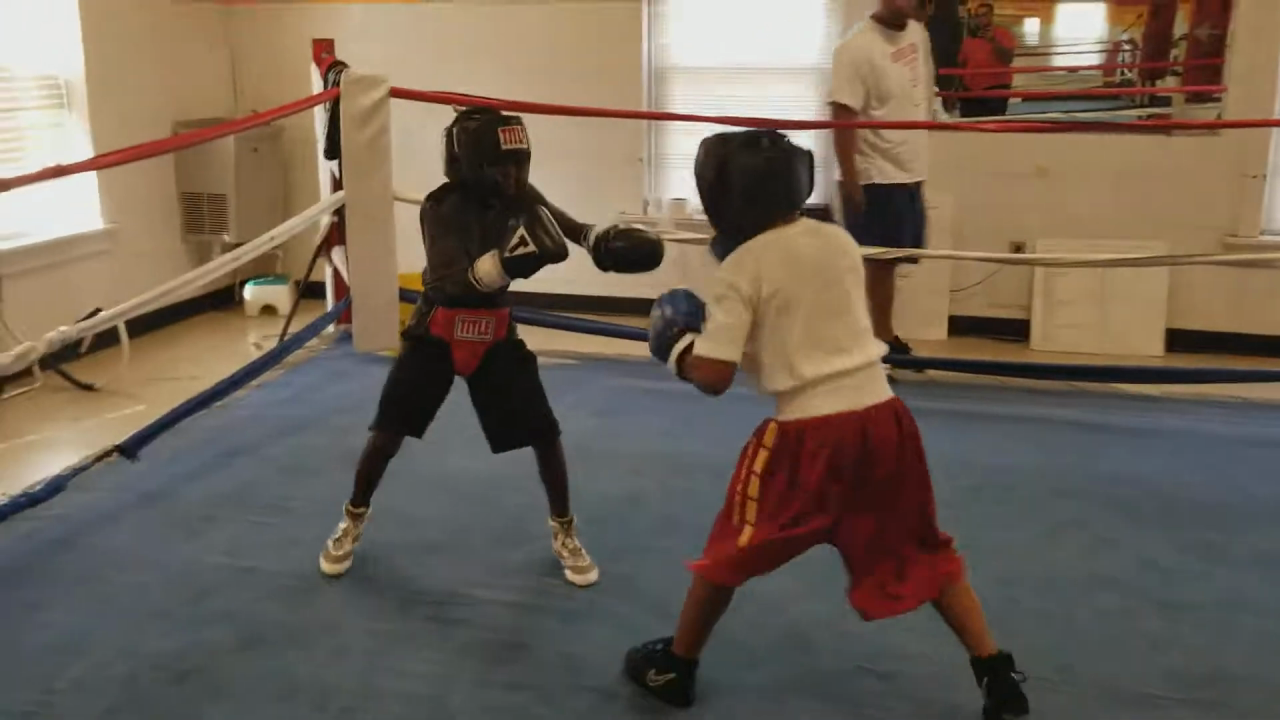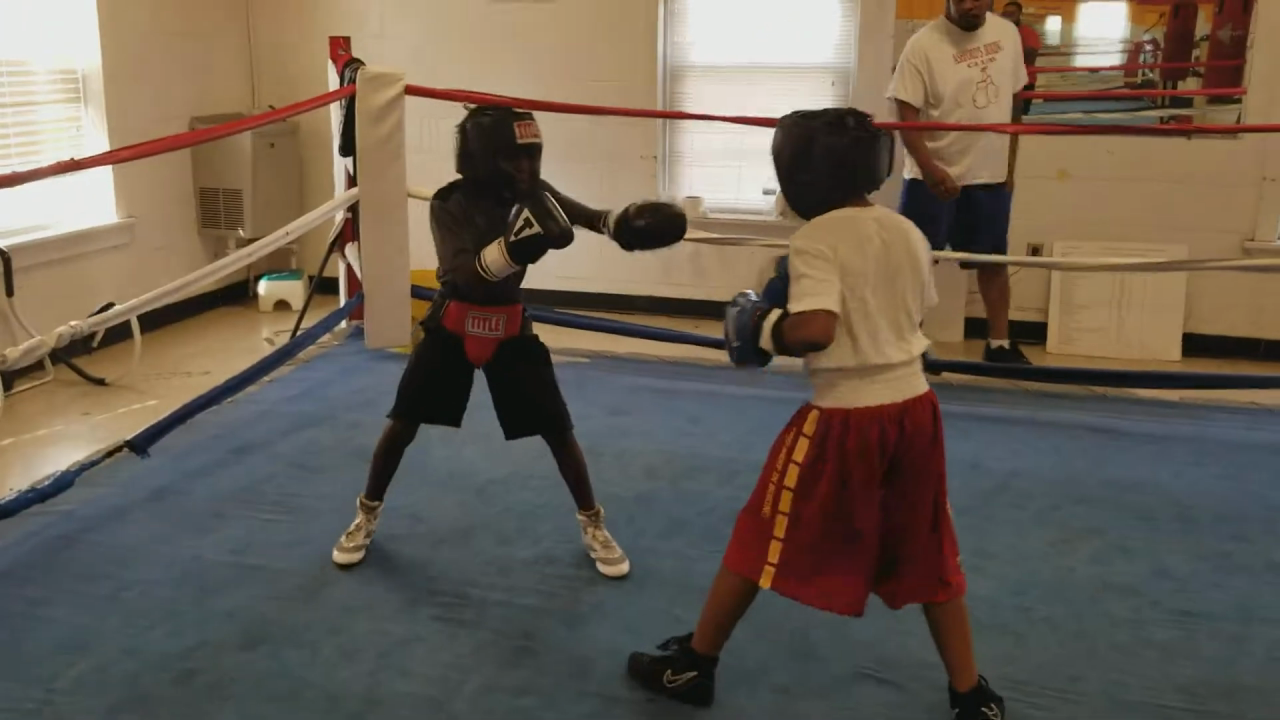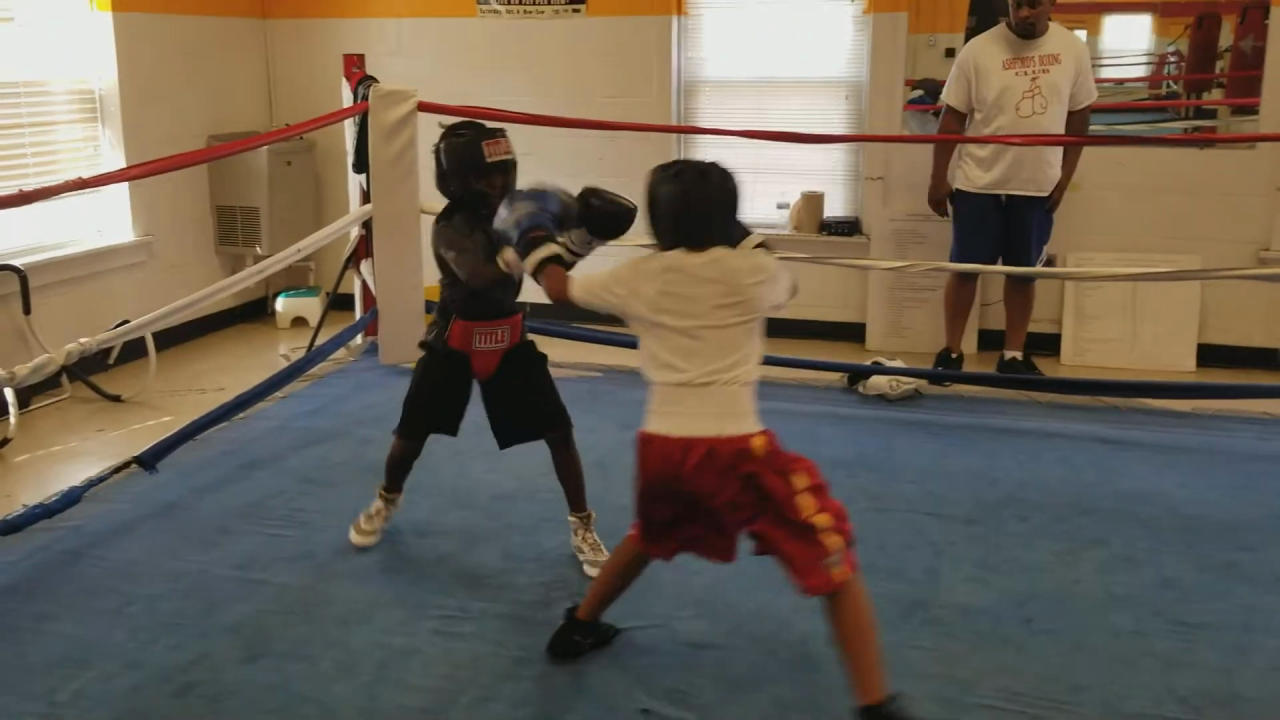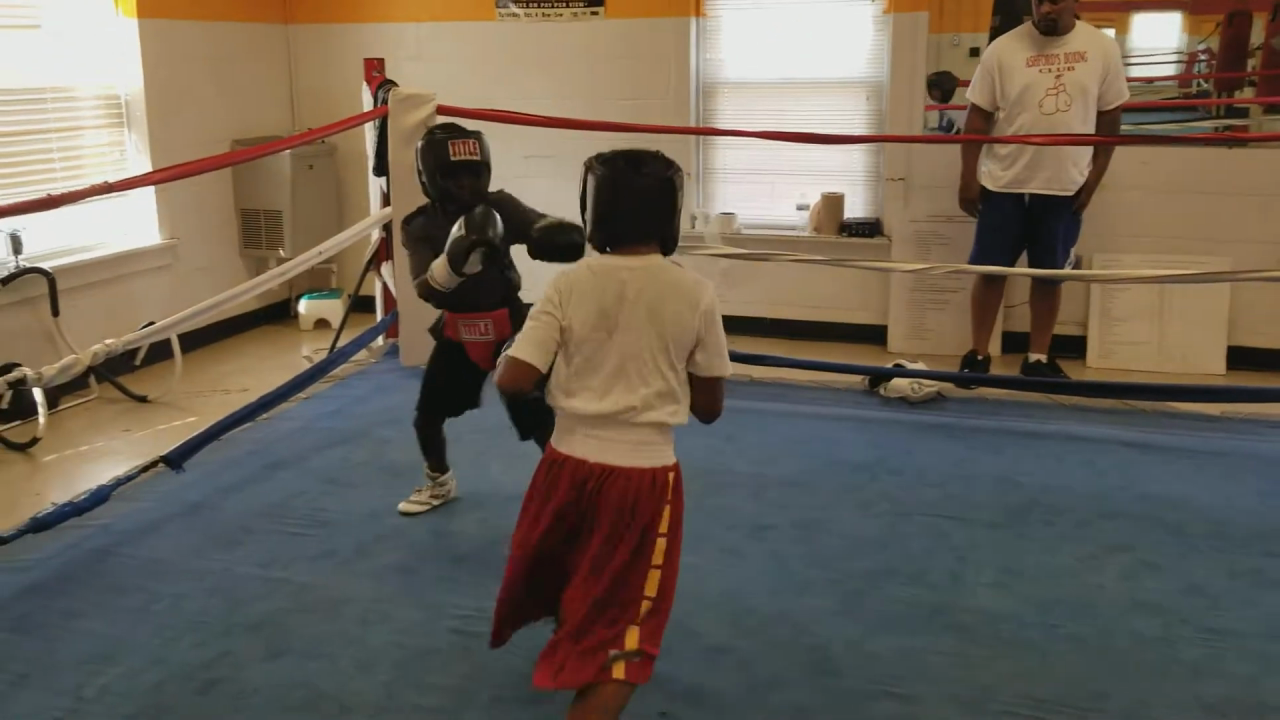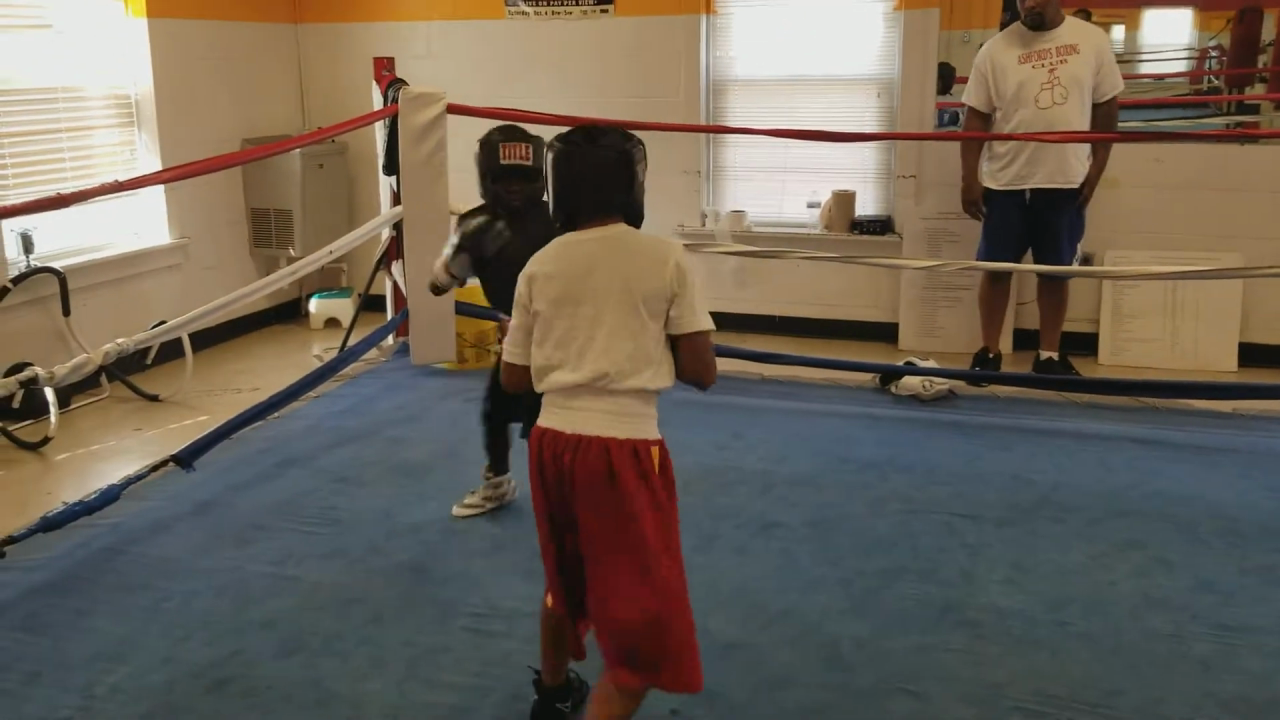
dt=0.4s
person 1, frame 1
left shoulder: (737, 270)
right shoulder: (841, 241)
left elbow: (712, 377)
left wrist: (675, 343)
left hip: (808, 430)
right hip: (881, 414)
left knee: (729, 552)
right knee: (922, 554)
left ankle: (674, 666)
right ankle: (996, 672)
person 1, frame 2
left shoulder: (814, 240)
right shoulder: (908, 233)
left elbow: (816, 330)
left wrist: (762, 329)
left hip: (844, 418)
right hip: (913, 408)
left knee: (759, 543)
right knee: (929, 556)
left ankle: (693, 665)
person 1, frame 3
left shoulder: (640, 274)
right shoulder: (754, 268)
left elbow: (562, 291)
right elbow: (785, 286)
left wrist: (536, 241)
right wrist: (747, 237)
left hip: (663, 445)
right hip: (736, 446)
left knee: (652, 533)
right knee: (832, 562)
left ankle: (578, 626)
person 1, frame 4
left shoulder: (568, 286)
right shoulder: (695, 294)
left elbow: (517, 381)
right elbow: (710, 408)
left wrist: (503, 362)
left hip: (569, 465)
right hip: (645, 477)
left knee: (563, 580)
right knee: (622, 644)
left ankle: (569, 652)
person 1, frame 5
left shoulder: (540, 266)
right shoulder: (665, 257)
left elbow: (513, 379)
right elbow: (700, 373)
left hip: (553, 442)
right hip: (625, 450)
left knee: (567, 581)
right knee: (643, 621)
person 2, frame 1
left shoulder: (520, 196)
right shoulder: (440, 208)
left elbow: (566, 226)
right elbow: (455, 282)
left wrist: (603, 240)
right wrist: (506, 260)
left hip: (495, 333)
right hip: (437, 334)
left knee: (545, 435)
right knee: (386, 435)
left ankle: (563, 532)
right ankle: (353, 520)
person 2, frame 2
left shoulder: (531, 192)
right shoulder: (449, 204)
left elbow: (582, 215)
right elbow: (462, 272)
left wrist: (624, 221)
right wrist: (513, 246)
left hip: (509, 328)
right hip: (451, 328)
left knee: (558, 431)
right knee: (402, 423)
left ankle: (593, 525)
right ankle: (368, 513)
person 2, frame 3
right shoulder: (450, 227)
right elbow: (487, 279)
left hip: (508, 339)
right hip: (454, 343)
left knee: (559, 431)
right knee: (410, 436)
left ankle: (583, 528)
right ankle: (387, 502)
person 2, frame 4
left shoulder: (500, 206)
right shoulder: (419, 227)
left elbow: (542, 229)
right elbow: (426, 289)
left wrist: (560, 235)
right wrist: (456, 257)
left hip: (509, 330)
right hip: (458, 335)
left knee: (543, 427)
right knee: (426, 417)
right ankle: (440, 482)
person 2, frame 5
left shoulder: (553, 218)
right shoulder: (476, 223)
right elbow: (439, 285)
right wrist: (460, 251)
right knee: (494, 416)
right ankle: (497, 483)
person 3, frame 1
left shoulder: (917, 33)
right shoulder: (857, 48)
right elbow: (843, 117)
right wrist: (849, 179)
left hip: (910, 170)
right hip: (877, 174)
left knee: (900, 255)
right knee: (883, 259)
right ankle: (883, 337)
person 3, frame 2
left shoulder: (1007, 34)
right shoulder: (923, 45)
left elbow: (1014, 100)
right elbow: (908, 117)
left wrist: (1009, 163)
right wrist: (931, 168)
left hip: (990, 174)
right hip: (932, 176)
left knee: (994, 260)
left ankle: (1000, 343)
person 3, frame 3
left shoulder: (1073, 49)
right shoulder: (978, 50)
left elbow: (1079, 117)
right elbow: (952, 118)
left wrist: (1065, 177)
right wrist: (939, 178)
left hip: (1038, 186)
right hip: (979, 184)
left knee: (1024, 273)
right knee: (965, 269)
left ankle: (1014, 356)
right ankle: (951, 352)
person 3, frame 4
left shoulder: (1102, 48)
right shoulder: (1004, 48)
left elbow: (1110, 116)
right elbow: (978, 116)
left wrist: (1094, 177)
right wrist: (968, 177)
left hip: (1065, 186)
right hip: (1003, 183)
left knee: (1050, 274)
right knee: (991, 270)
left ankle: (1038, 358)
right ankle: (977, 354)
person 3, frame 5
left shoulder: (1092, 40)
right shoulder: (996, 50)
left elbow: (1106, 108)
right elbow: (975, 118)
left wrist: (1097, 168)
right wrist: (970, 179)
left hip: (1067, 181)
right hip: (1005, 181)
left knee: (1057, 271)
right knee: (997, 268)
left ankle: (1049, 355)
right ankle: (989, 352)
